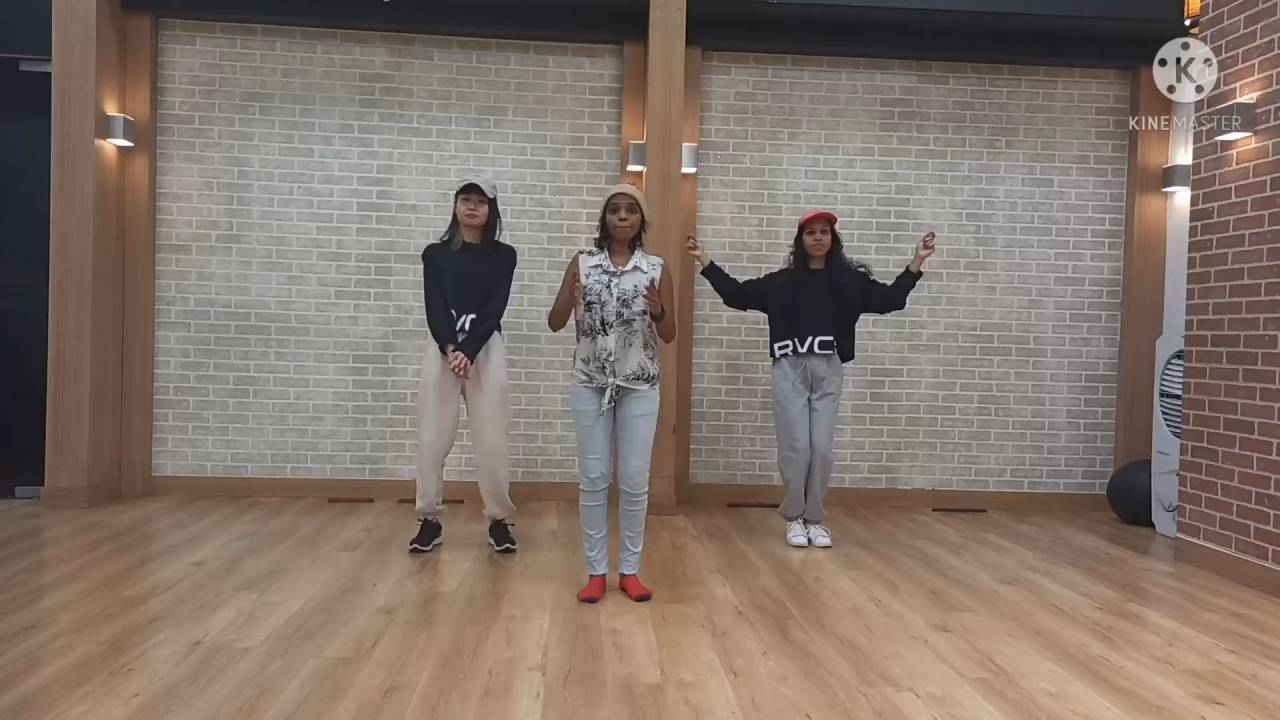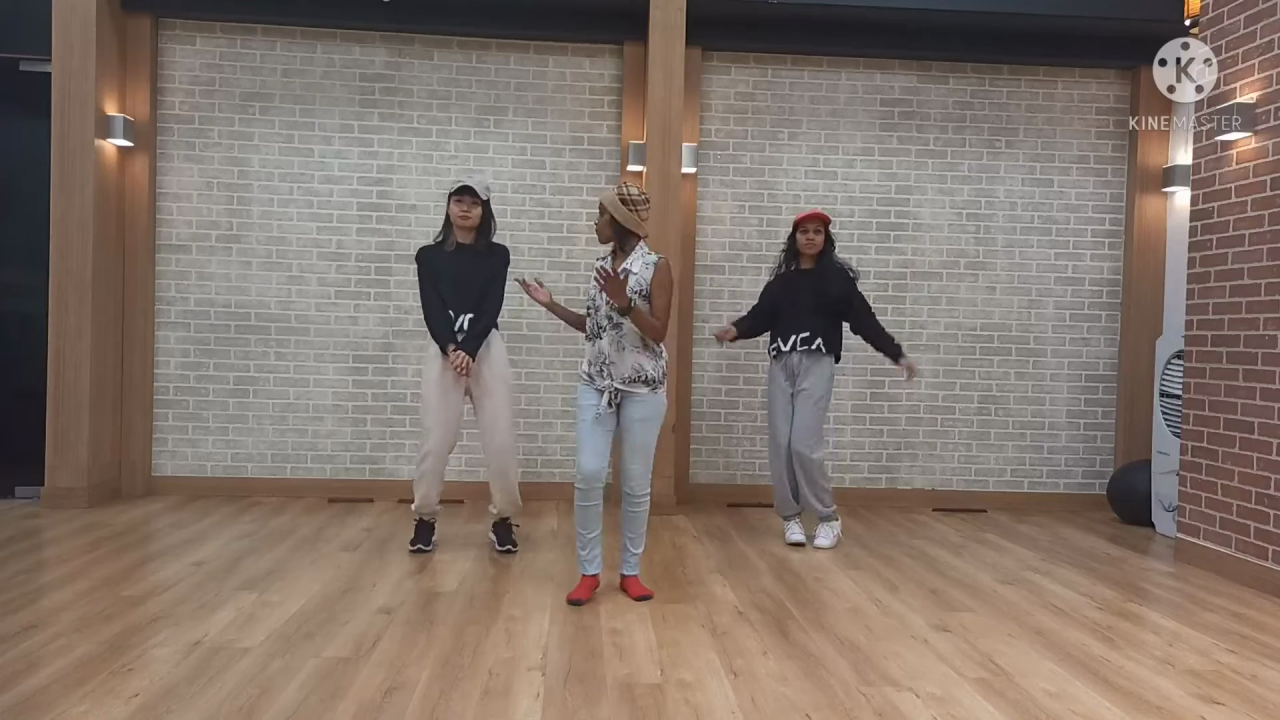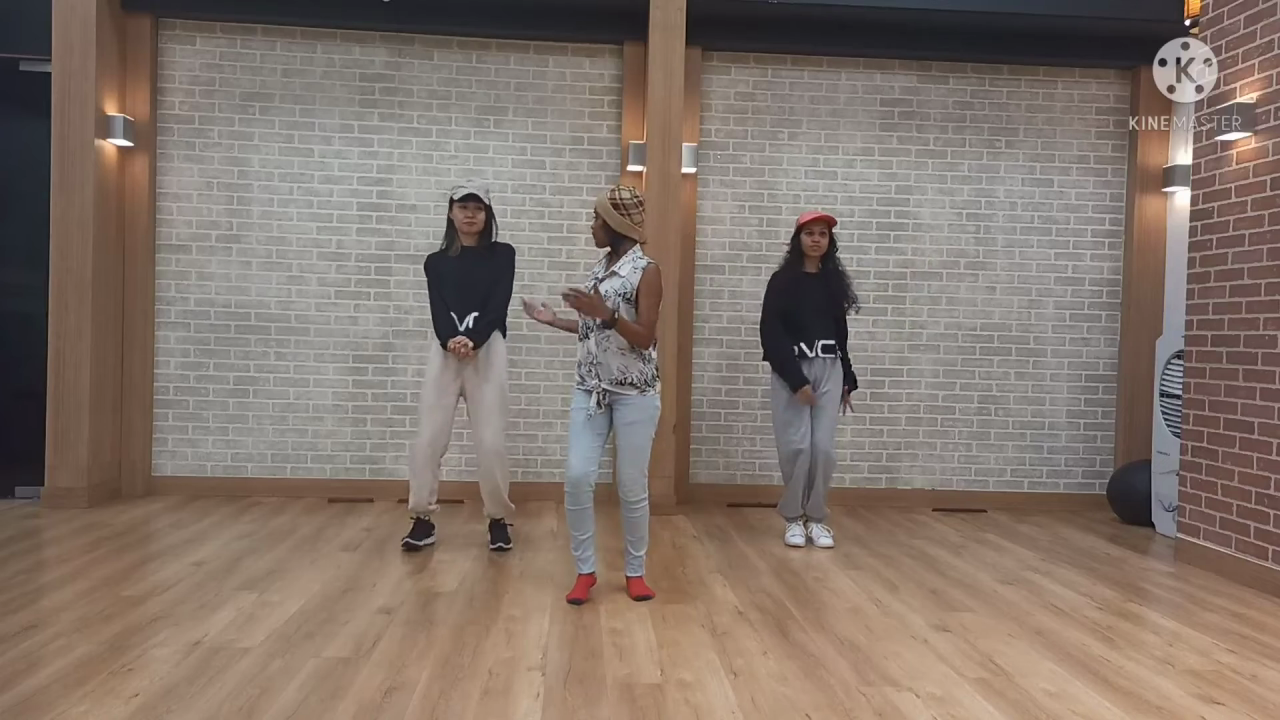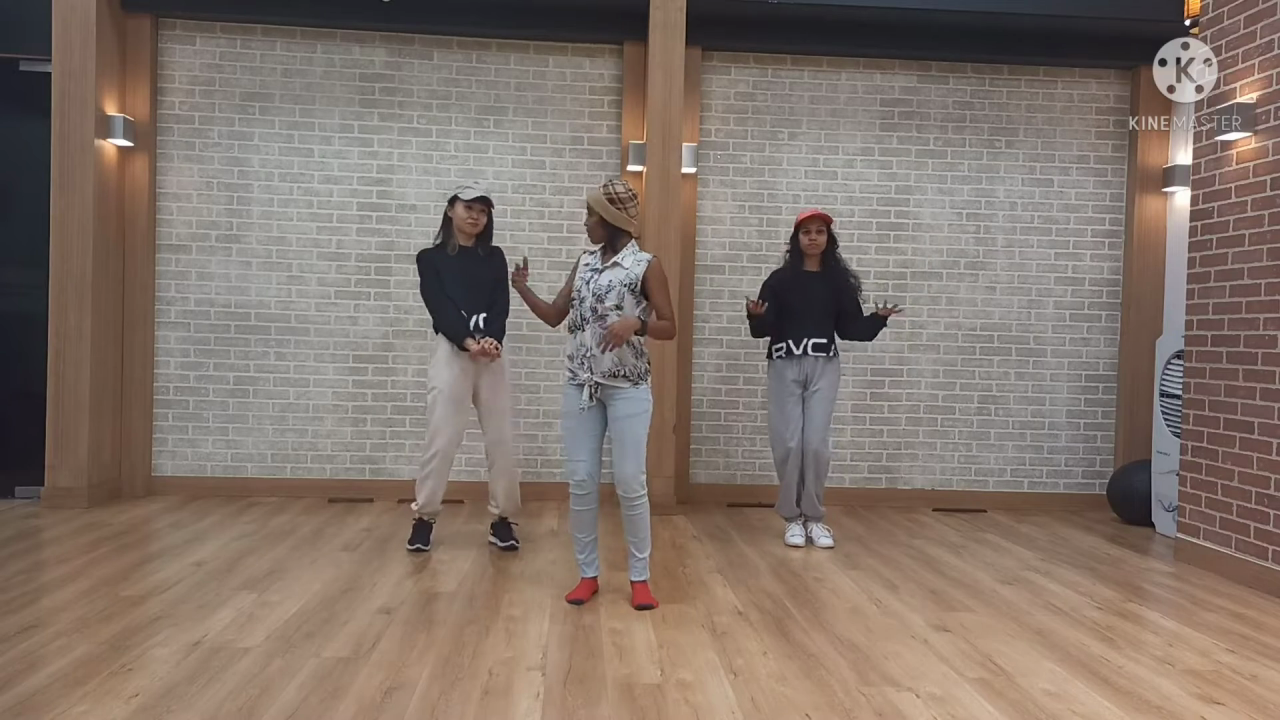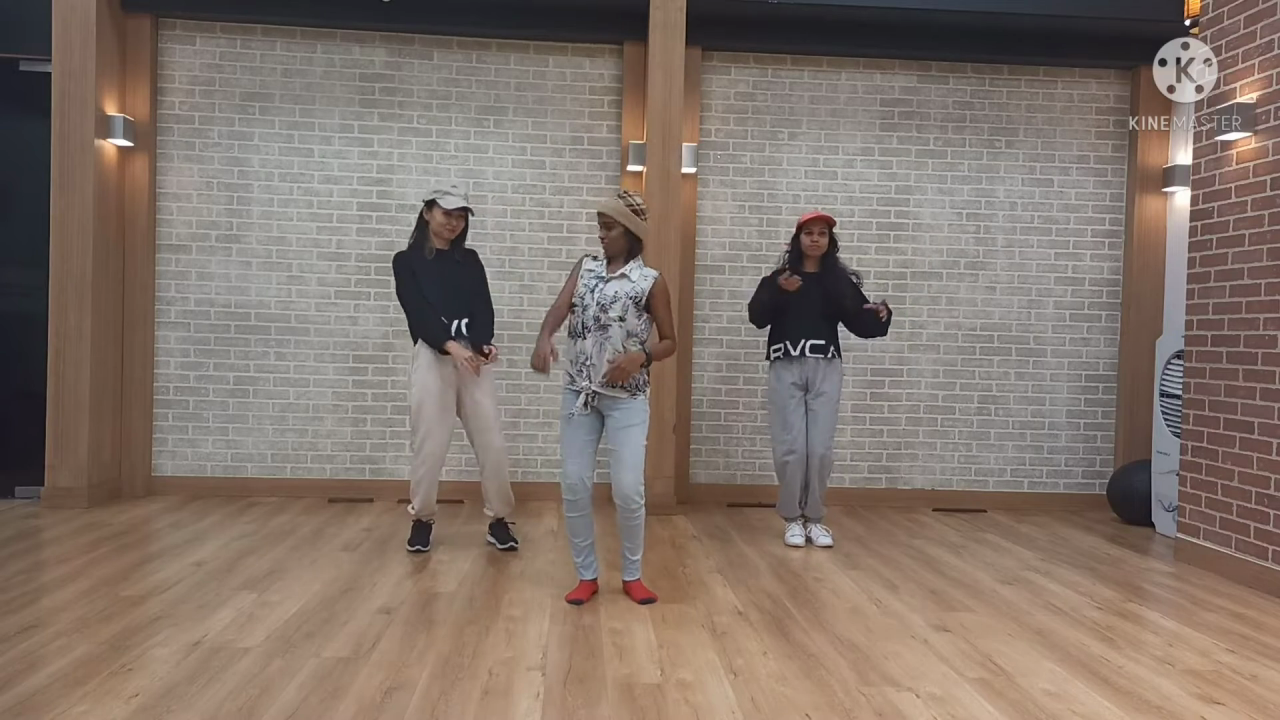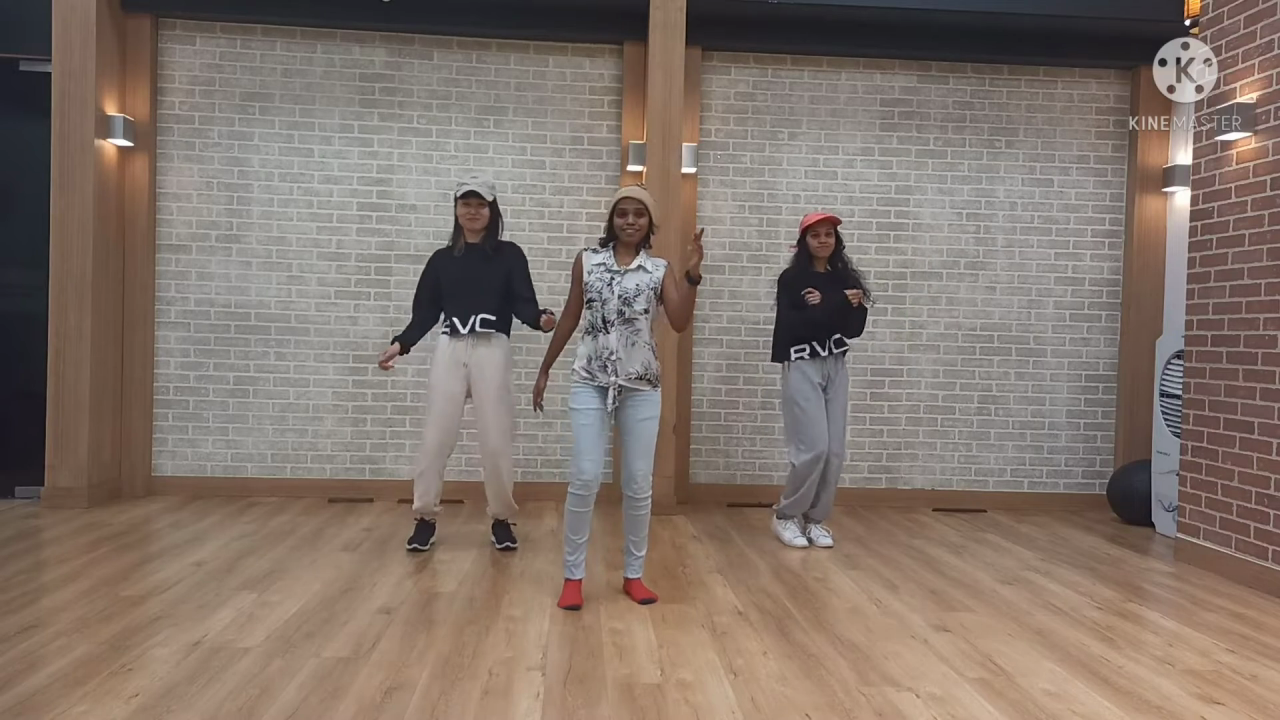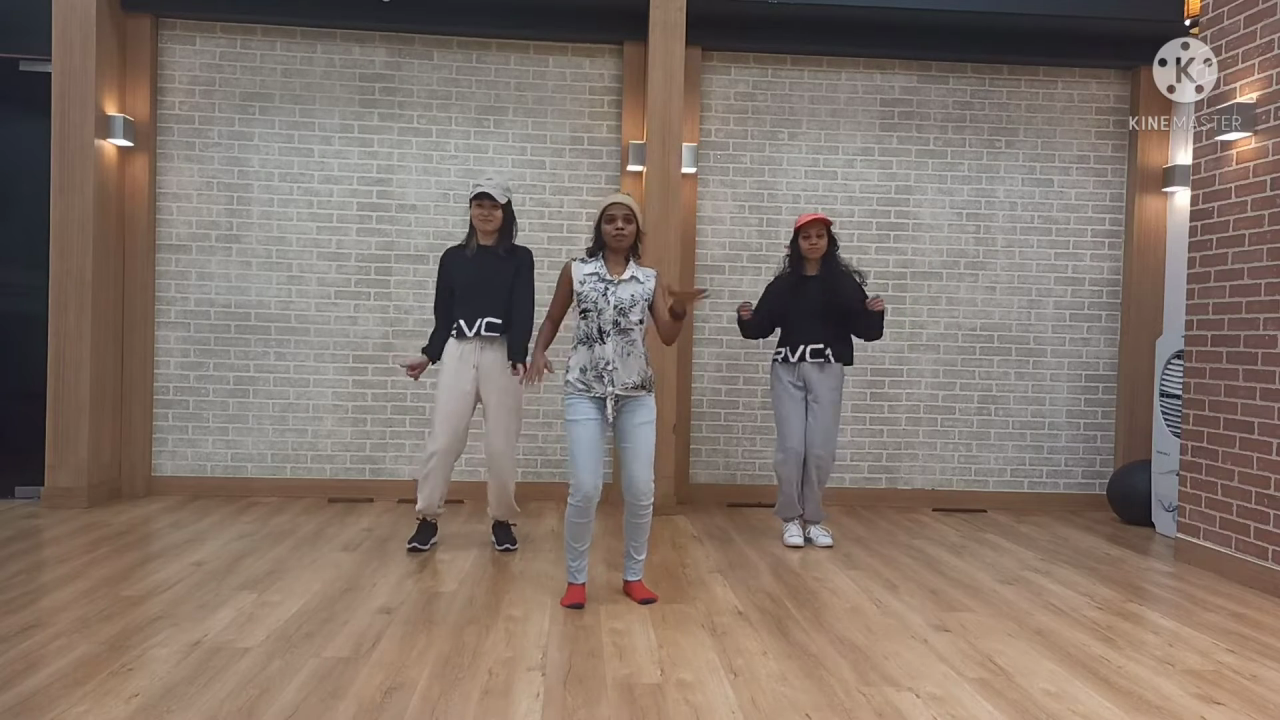
dt=0.5s
person 1, frame 1
left shoulder: (656, 269)
right shoulder: (582, 263)
left elbow: (669, 334)
right elbow: (554, 323)
left wrist: (656, 312)
right wrist: (568, 302)
left hip: (640, 385)
right hip: (591, 384)
left knee: (634, 479)
right knee: (593, 477)
left ankle: (629, 570)
right ankle: (596, 571)
person 1, frame 2
left shoulder: (656, 266)
right shoulder: (601, 266)
left elbow: (658, 332)
left wrist: (625, 302)
right wrist: (551, 304)
left hip: (643, 388)
right hip: (596, 385)
left knee: (636, 482)
right knee: (588, 474)
left ankle: (631, 571)
right ankle: (589, 571)
person 1, frame 3
left shoulder: (645, 271)
right shoulder: (599, 269)
left elbow: (646, 336)
left wrist: (604, 313)
right wrist: (554, 319)
left hip: (635, 392)
right hip: (591, 389)
left knee: (631, 485)
right knee: (577, 476)
left ankle: (635, 571)
right ankle: (585, 570)
person 1, frame 4
left shoulder: (646, 265)
right shoulder: (585, 263)
left elbow: (669, 328)
right elbow: (555, 316)
left wrist: (636, 323)
right wrist: (524, 290)
left hip: (628, 387)
right hip: (580, 385)
left knee: (630, 481)
right knee: (580, 480)
left ankle: (639, 577)
right ankle: (588, 574)
person 1, frame 5
left shoulder: (652, 282)
right shoulder: (585, 267)
left elbow: (668, 343)
right elbow: (558, 311)
left wrist: (640, 357)
right wrist: (543, 339)
left hip: (627, 397)
right hip: (578, 391)
left knee: (627, 490)
right knee: (574, 486)
left ankle: (632, 575)
right ankle: (586, 575)
person 1, frame 6
left shoulder: (661, 270)
right shoulder: (587, 261)
left elbow: (680, 323)
right elbow: (569, 319)
left wrist: (693, 274)
right wrist: (544, 370)
left hip: (641, 387)
right hip: (590, 383)
left knee: (638, 484)
right knee: (584, 478)
left ankle: (633, 574)
right ankle: (573, 576)
person 1, frame 7
left shoulder: (650, 280)
right shoulder: (576, 271)
left elbow: (668, 337)
right elbow: (551, 323)
left wrist: (679, 312)
right wrist: (538, 353)
left hip: (636, 395)
right hip: (585, 395)
left knee: (640, 489)
right knee: (585, 490)
left ankle: (633, 575)
right ankle: (576, 578)
person 2, frame 1
left shoulder: (503, 255)
right shoulder: (435, 254)
left elbow: (495, 309)
right elbow: (433, 308)
left wrist: (468, 351)
right wrist: (450, 349)
left hip: (486, 350)
right hip: (442, 349)
left knee: (492, 439)
right knee: (433, 439)
left ankle: (499, 521)
right ankle: (430, 521)
person 2, frame 2
left shoulder: (497, 255)
right shoulder: (429, 255)
left elbow: (492, 307)
right elbow: (431, 308)
left wrist: (468, 350)
right wrist: (451, 349)
left hip: (486, 349)
right hip: (442, 349)
left knee: (500, 438)
right knee: (436, 439)
left ankle: (502, 520)
right ankle: (425, 520)
person 2, frame 3
left shoulder: (502, 255)
right shoulder: (436, 261)
left elbow: (498, 305)
right elbow: (437, 309)
left wrist: (472, 341)
right wrist: (451, 341)
left hip: (488, 349)
right hip: (444, 350)
left knee: (491, 441)
right knee: (429, 438)
left ankle: (498, 520)
right ankle: (423, 520)
person 2, frame 4
left shoulder: (494, 257)
right shoulder: (431, 259)
left elbow: (501, 306)
right elbow: (440, 307)
left wrist: (492, 340)
right wrist: (469, 342)
left hip: (492, 351)
right hip: (451, 351)
left knee: (501, 440)
right knee: (442, 439)
left ankle: (501, 519)
right ankle: (424, 518)
person 2, frame 5
left shoulder: (470, 261)
right shoulder: (407, 261)
left elbow: (482, 308)
right elbow: (417, 312)
left wrist: (485, 344)
right wrist: (449, 347)
left hip: (472, 356)
right hip: (432, 356)
left knee: (492, 443)
right knee: (429, 444)
left ankle: (499, 521)
right ankle: (422, 520)
person 2, frame 6
left shoulder: (509, 255)
right shoulder: (442, 259)
left elbow: (522, 301)
right elbow: (425, 310)
left wrist: (541, 318)
right wrist: (400, 344)
left hip: (492, 351)
right hip: (449, 350)
left knee: (496, 441)
right knee: (436, 438)
left ankle: (501, 519)
right ankle: (425, 519)
person 2, frame 7
left shoulder: (520, 258)
right shoulder: (453, 258)
left elbow: (523, 310)
right elbow: (444, 313)
left wrist: (518, 356)
right wrist: (430, 354)
left hip: (500, 354)
right hip: (459, 353)
left knee: (501, 445)
right knee: (443, 441)
left ankle: (502, 521)
right ankle: (428, 520)
person 3, frame 1
left shoulder: (849, 279)
right shoulder: (784, 281)
left elbow: (887, 300)
right elbow: (739, 295)
left wrist: (915, 266)
right wrist: (707, 264)
left hip: (829, 370)
right hip: (790, 369)
left knee: (822, 448)
right knee: (795, 447)
left ankle: (815, 519)
right ankle: (794, 518)
person 3, frame 2
left shoulder: (837, 278)
right shoulder: (781, 282)
left elbow: (863, 319)
right elbow: (759, 316)
left wrist: (896, 354)
right wrist: (736, 329)
left hip: (817, 365)
right hip: (781, 366)
left knee: (805, 446)
right knee: (781, 444)
left ankle: (828, 518)
right ankle: (791, 516)
person 3, frame 3
left shoulder: (834, 282)
right shoulder: (782, 281)
left elbow: (839, 333)
right elbow: (772, 334)
left wrist: (848, 381)
right wrist: (796, 381)
left hip: (828, 371)
right hip: (790, 371)
left knee: (823, 449)
right knee: (796, 446)
left ankle: (815, 518)
right ankle: (793, 518)
person 3, frame 4
left shoulder: (839, 280)
right shoulder: (780, 279)
left elbow: (849, 327)
right elbow: (763, 327)
left wrist: (877, 318)
right wrist: (755, 315)
left hip: (824, 367)
right hip: (785, 366)
left knee: (815, 444)
right knee: (787, 443)
left ankle: (814, 517)
right ankle: (792, 518)
person 3, frame 5
left shoulder: (841, 280)
right shoulder: (779, 278)
left elbow: (863, 325)
right elbow: (757, 316)
left wrist: (881, 316)
right wrist: (779, 292)
left hip: (826, 368)
right hip: (786, 367)
left knee: (820, 448)
right knee: (789, 447)
left ankle: (814, 518)
right ankle: (792, 518)
person 3, frame 6
left shoulder: (844, 279)
right shoulder: (792, 278)
left elbow: (855, 327)
right elbow: (796, 324)
left wrist: (826, 305)
right wrist: (840, 304)
left hip: (835, 367)
right hip: (802, 366)
left knee: (834, 450)
right knee: (813, 448)
left ankle: (815, 519)
right ankle: (786, 515)
person 3, frame 7
left shoulder: (845, 281)
right shoulder: (783, 284)
left elbow: (864, 330)
right elbow: (762, 326)
left wrist: (875, 312)
right wrist: (747, 318)
left hip: (827, 370)
right hip: (787, 369)
left knee: (821, 449)
right knee: (791, 447)
left ankle: (813, 518)
right ankle: (791, 519)
